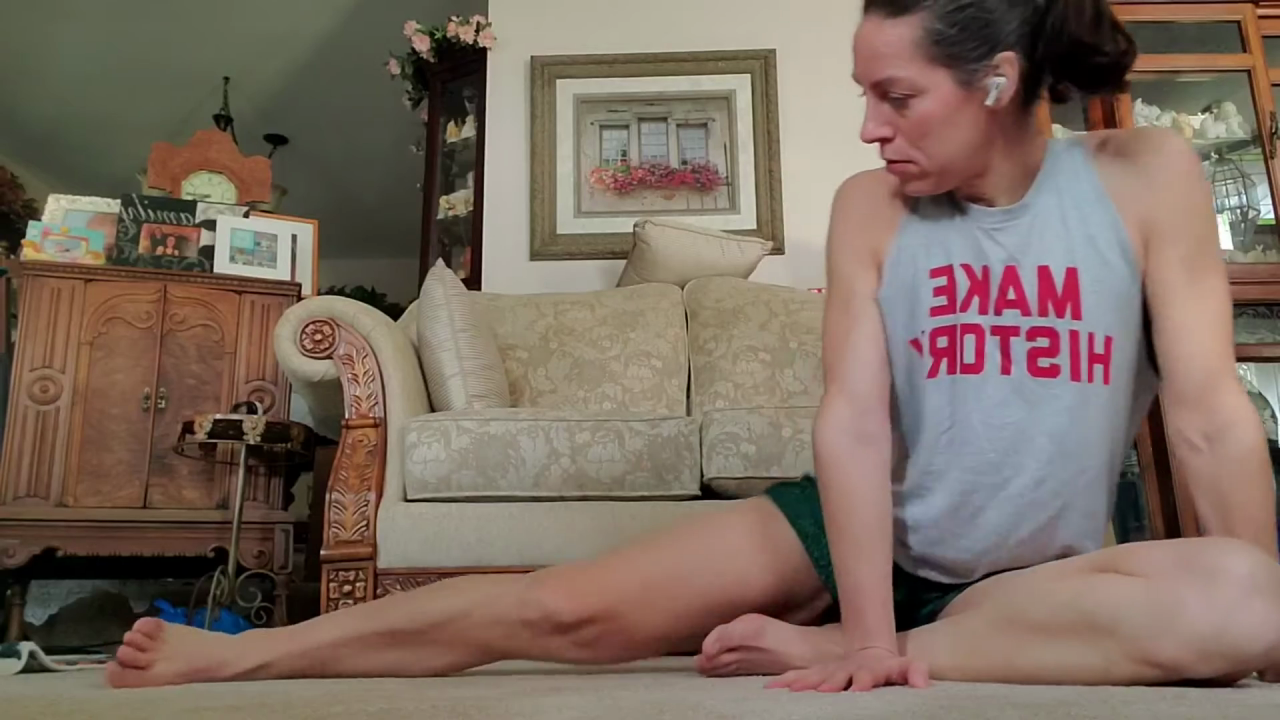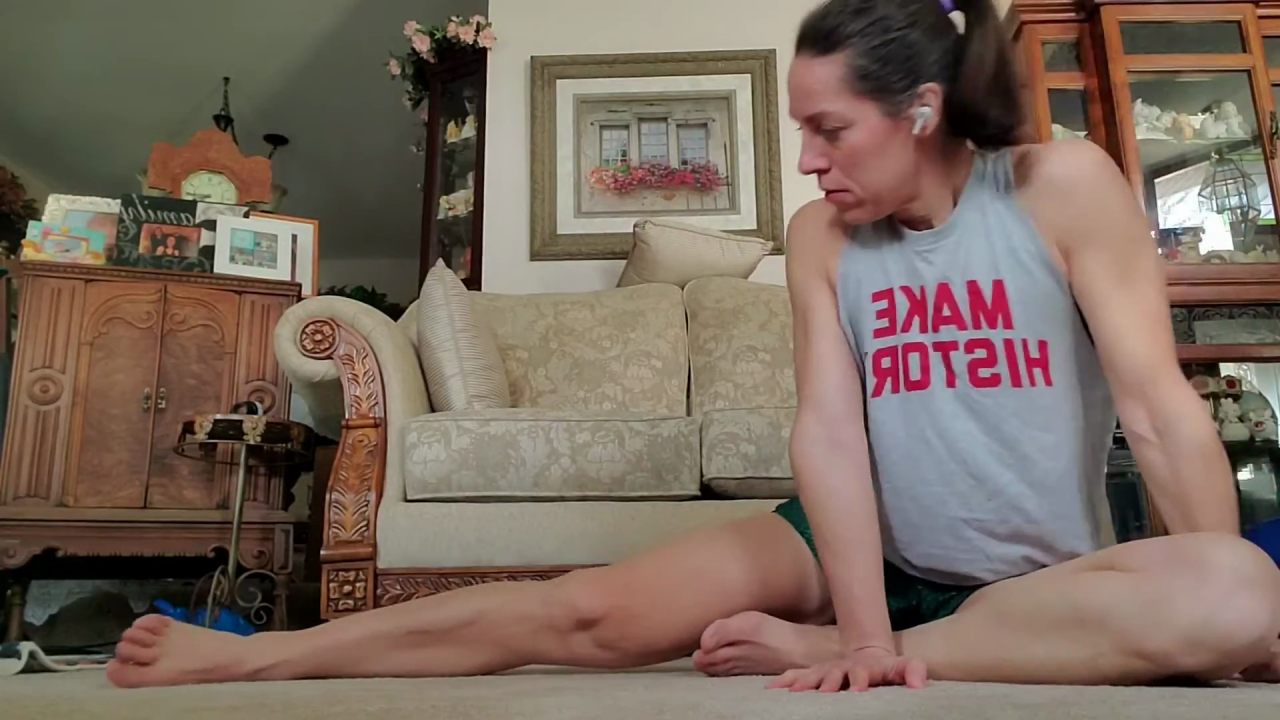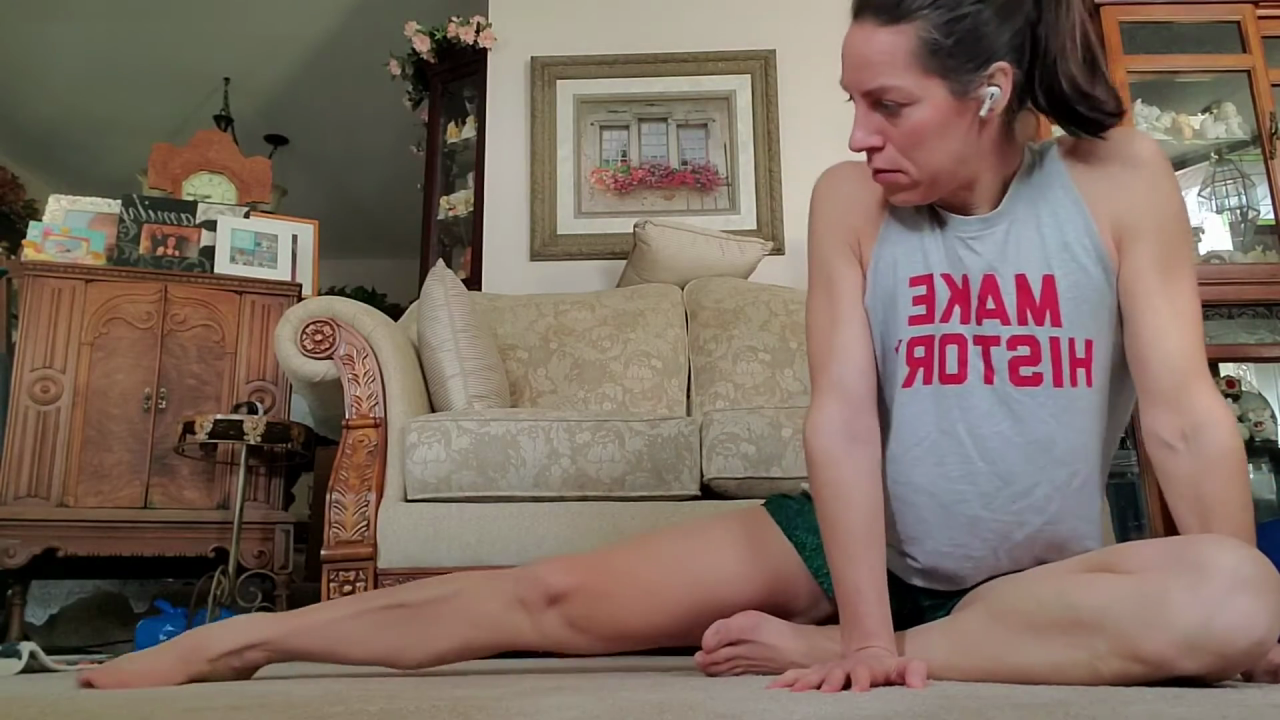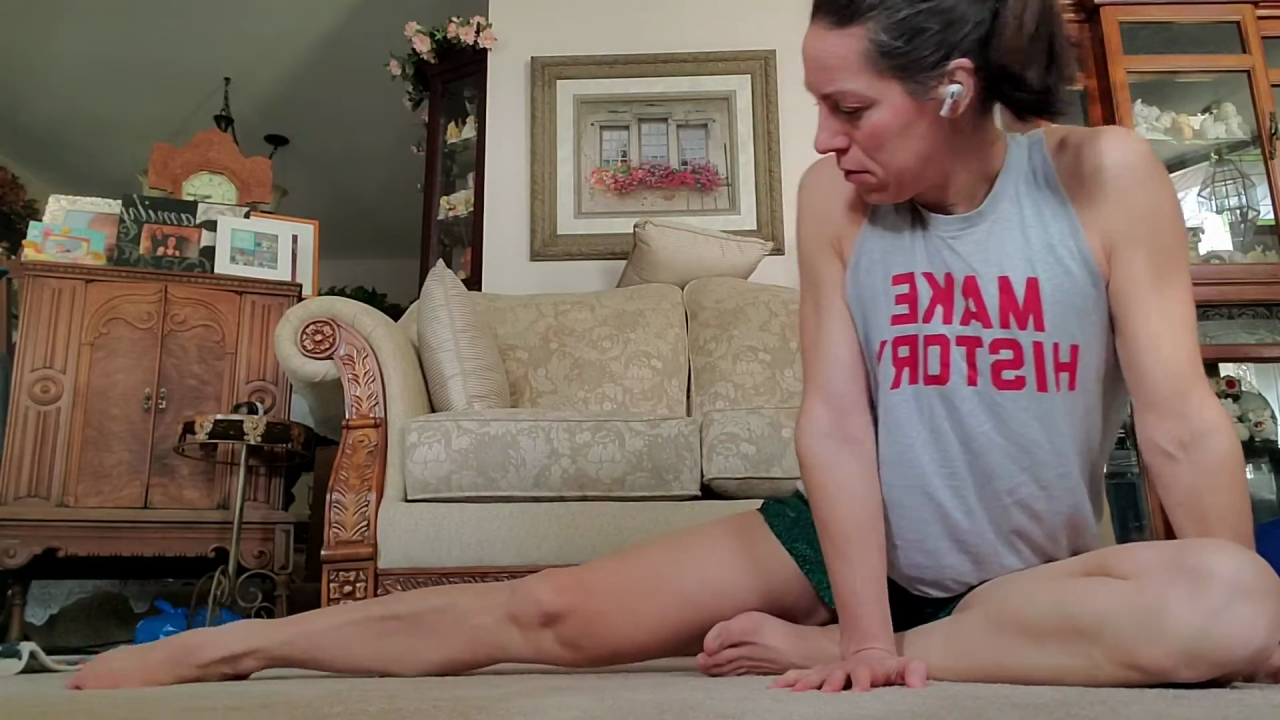
dt=0.7s
person 1, frame 1
left shoulder: (1149, 177)
right shoulder: (870, 208)
right elbow: (853, 419)
right wrist: (864, 628)
left hip: (1025, 578)
right hip: (856, 528)
right knee: (571, 607)
left ankle: (807, 653)
right ankle: (236, 653)
person 1, frame 2
left shoulder: (1068, 186)
right shoulder: (821, 235)
left elbow: (1162, 412)
right elbow: (827, 435)
right wrist: (868, 630)
left hip: (1036, 586)
right hip: (863, 545)
right knee: (585, 614)
left ankle: (812, 653)
right ankle: (251, 658)
person 1, frame 3
left shoulder: (1121, 180)
right shoulder: (848, 201)
right elbow: (841, 417)
right wrist: (869, 628)
left hip: (1034, 579)
right hip: (860, 538)
right knee: (556, 593)
left ankle: (812, 654)
right ankle: (233, 642)
person 1, frame 4
left shoulder: (1105, 176)
right shoulder: (832, 198)
left elbow: (1181, 424)
right elbow: (834, 421)
right wrist: (868, 628)
left hip: (1032, 579)
right hip: (851, 538)
right knee: (550, 609)
left ankle: (812, 655)
right ankle: (226, 647)
